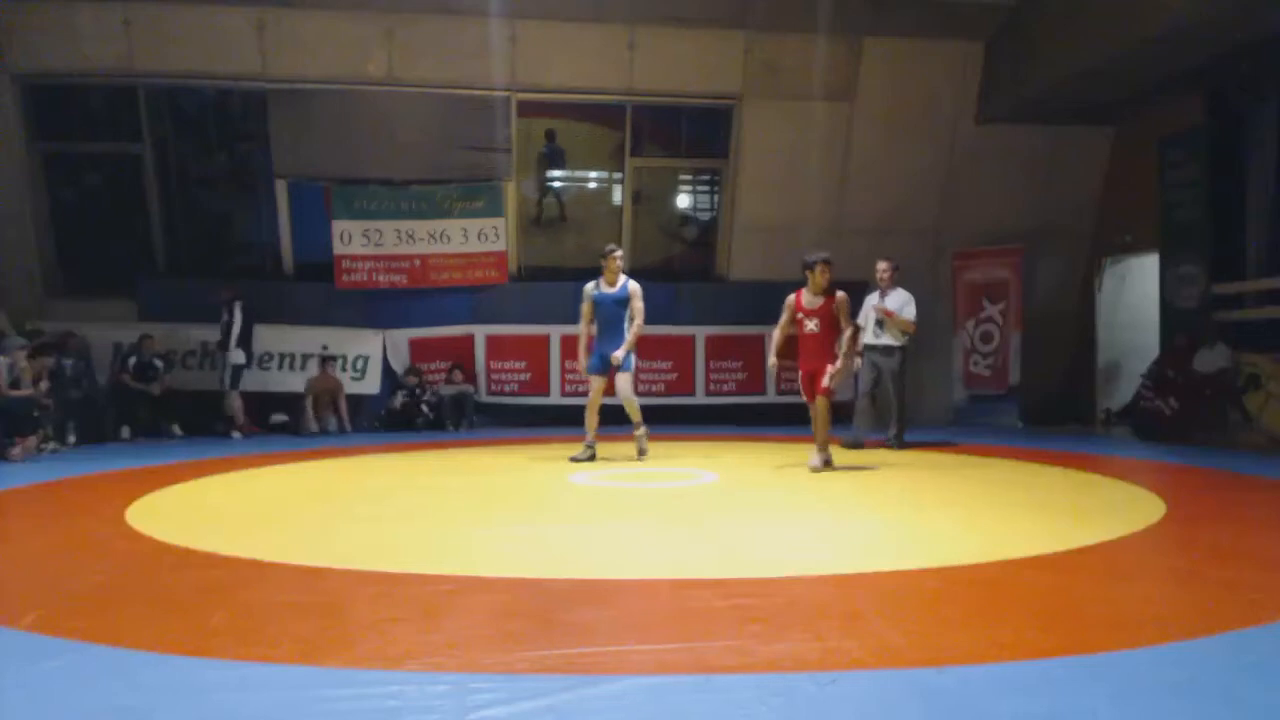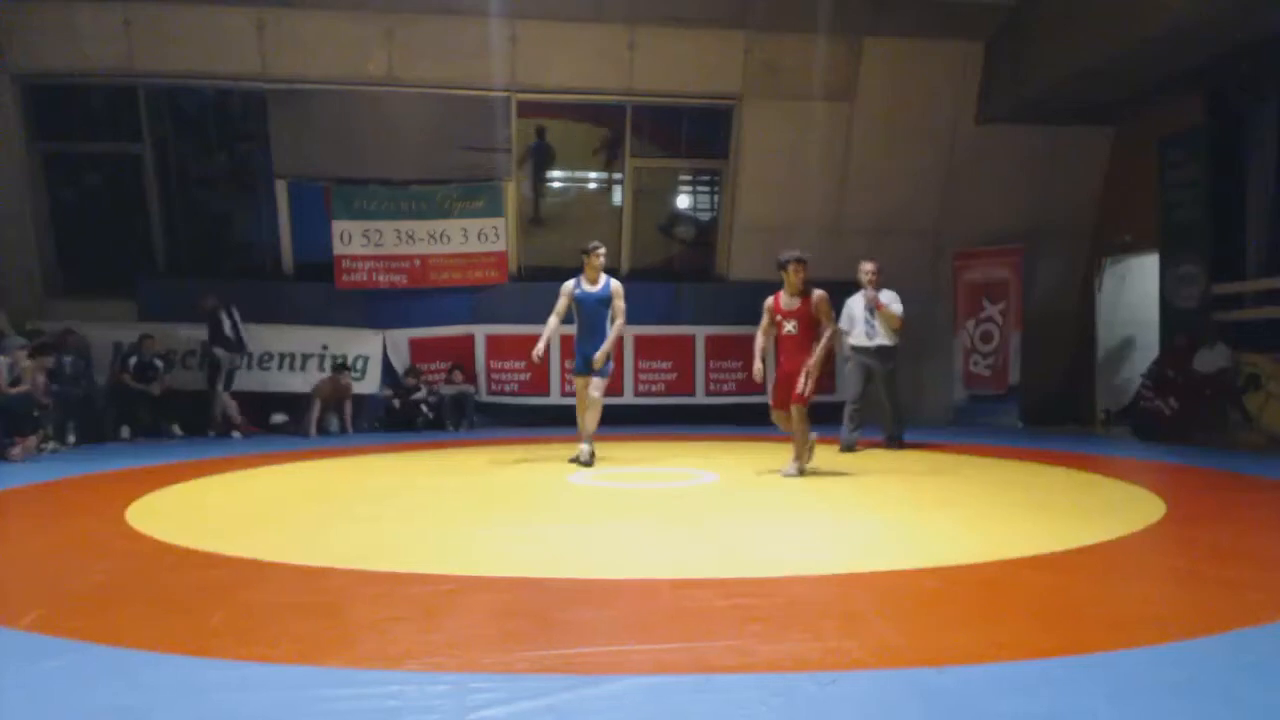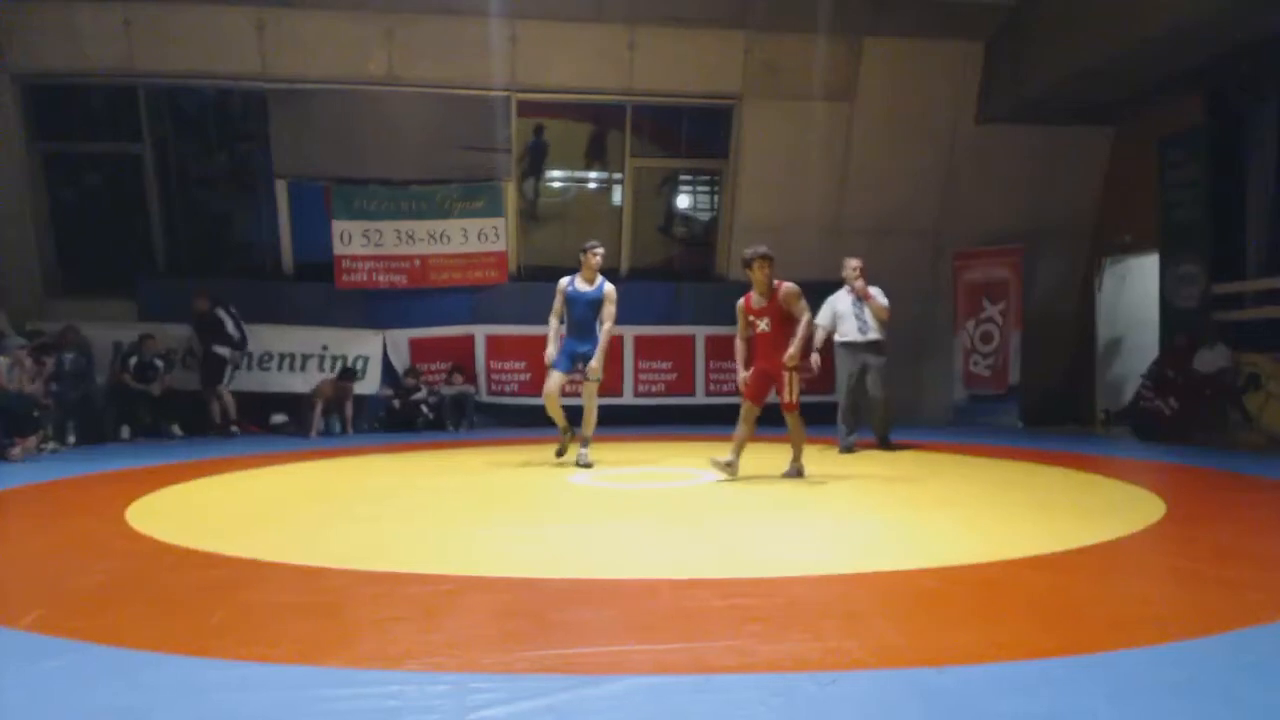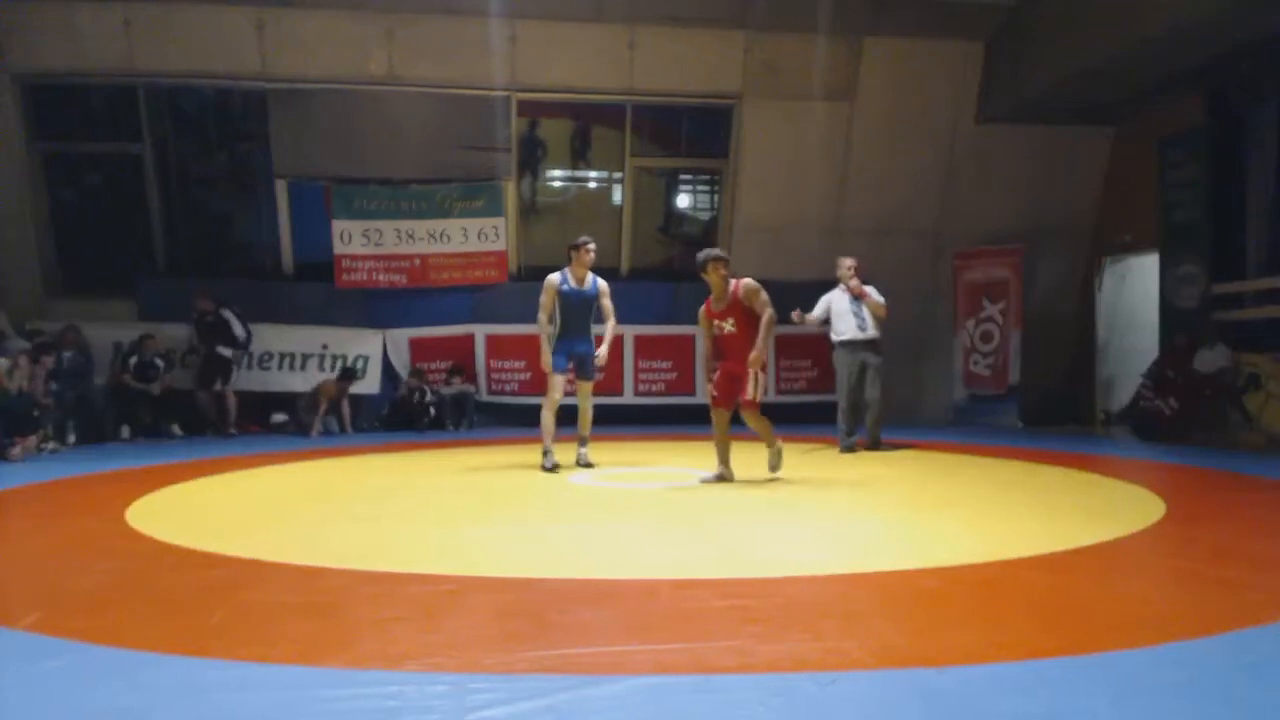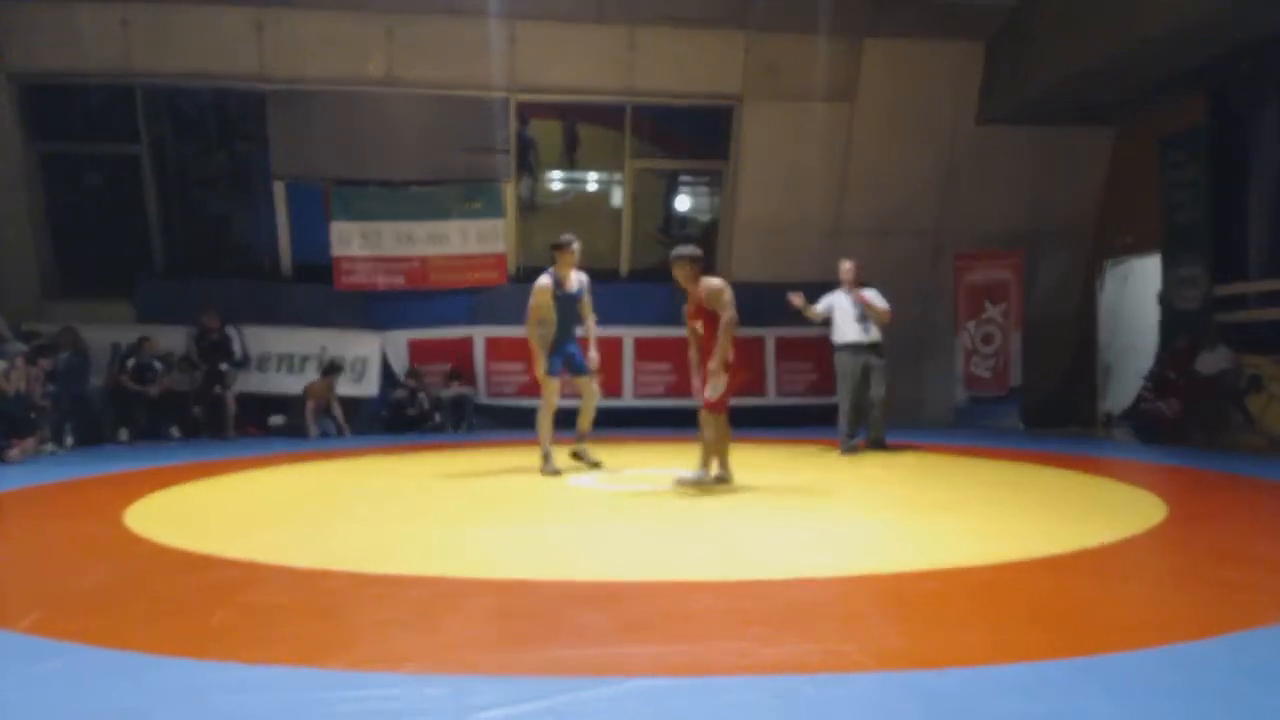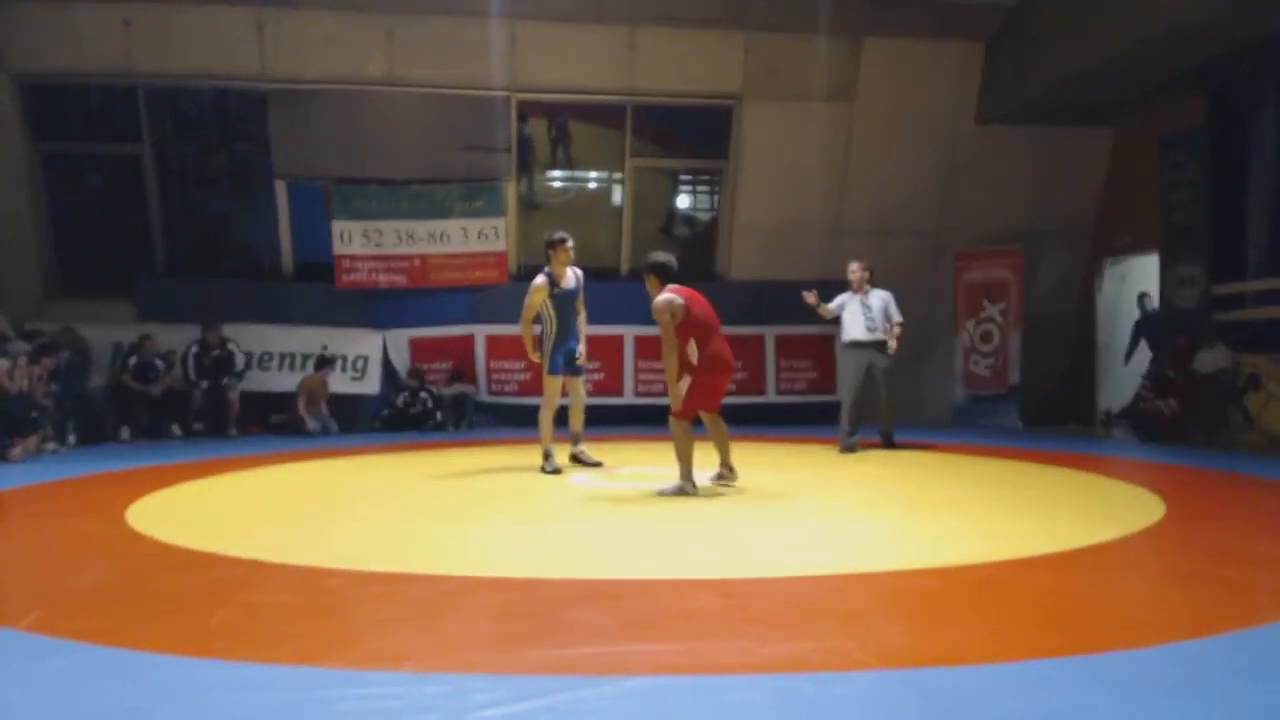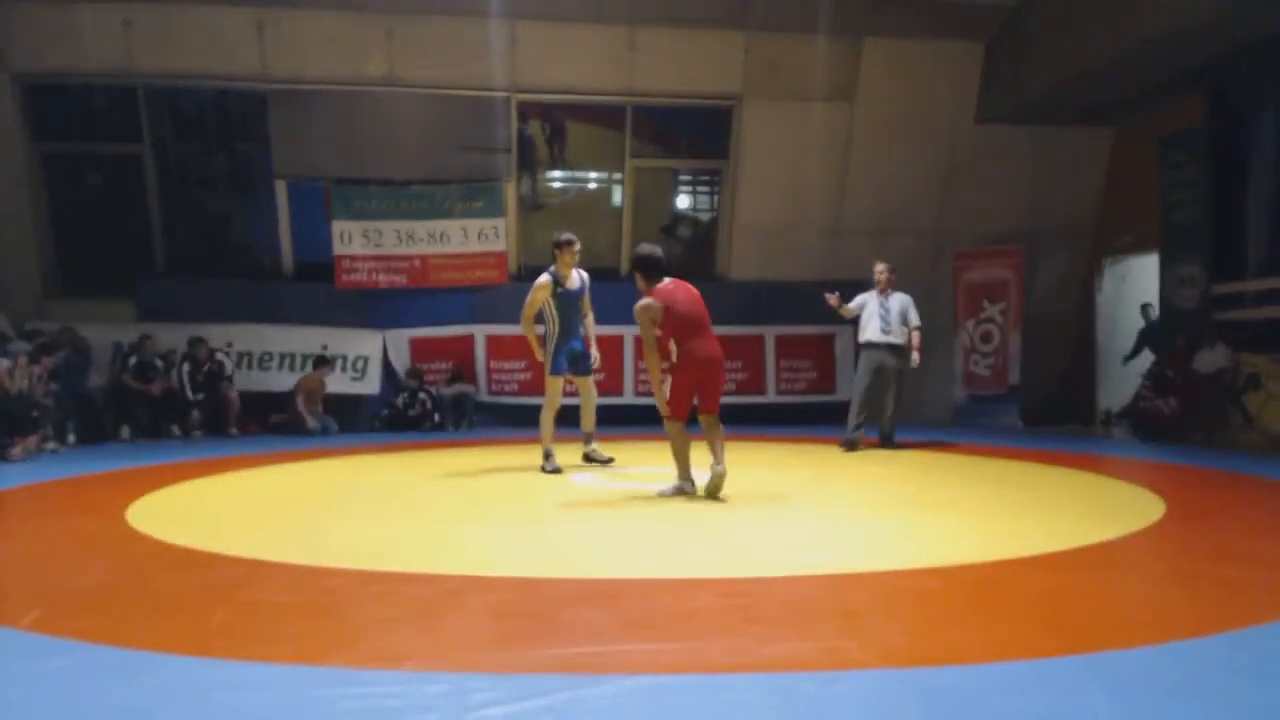
dt=0.3s
person 1, frame 1
left shoulder: (839, 298)
right shoulder: (793, 300)
left elbow: (848, 328)
right elbow: (781, 329)
left wrist: (842, 357)
right wrist: (773, 354)
left hip: (829, 361)
right hip: (805, 363)
left knee: (821, 402)
right knee: (814, 409)
left ankle: (818, 453)
right ankle: (825, 454)
person 1, frame 2
left shoulder: (817, 297)
right shoulder: (772, 302)
left elbow: (829, 327)
right elbow: (763, 332)
left wrist: (818, 356)
right wrist: (758, 360)
left hip: (807, 362)
right hip: (784, 364)
left knee: (797, 410)
right knee: (778, 413)
left ankle: (797, 462)
right ankle: (807, 439)
person 1, frame 3
left shoulder: (787, 291)
right shoulder: (743, 304)
left elbow: (805, 317)
right elbow: (741, 338)
left wrist: (796, 346)
right wrist: (740, 368)
left hip: (785, 362)
right hip: (760, 363)
left knee: (790, 413)
right knee: (747, 410)
left ankle: (797, 462)
right ankle: (733, 461)
person 1, frame 4
left shoulder: (747, 287)
right shoulder: (705, 310)
left elbow: (769, 313)
right elbow: (708, 346)
left wrist: (760, 347)
right wrist: (708, 379)
left hip: (751, 361)
right hip: (727, 363)
left knee: (749, 412)
right knee: (718, 414)
left ankle: (774, 445)
right ankle: (723, 469)
person 1, frame 5
left shoulder: (713, 287)
right shoulder: (688, 307)
left elbow: (729, 318)
right elbow: (694, 345)
left wrist: (716, 358)
right wrist: (695, 377)
left hip: (723, 361)
right hip: (710, 362)
left knee: (709, 413)
right knee: (718, 415)
left ankle: (703, 472)
right ankle: (723, 471)
person 1, frame 6
left shoulder: (662, 302)
right shoulder: (687, 295)
left elbow: (670, 346)
left wrist: (672, 387)
right wrist: (679, 381)
left hip: (702, 364)
right hip: (723, 360)
left knee: (678, 419)
right knee: (709, 413)
left ankle: (686, 482)
right ankle: (726, 468)
person 1, frame 7
left shoulder: (645, 306)
right shoulder: (687, 287)
left elbow: (650, 350)
left wrist: (658, 391)
left hip: (687, 362)
right hip: (714, 357)
left knee: (674, 420)
right knee: (710, 418)
left ankle: (685, 481)
right ankle: (718, 465)
person 2, frame 1
left shoulder: (632, 286)
right shoulder: (590, 288)
left elbow: (638, 322)
right elbow: (585, 321)
left wrist: (624, 349)
right wrist: (581, 352)
left hip: (623, 348)
right hip: (599, 348)
left knee: (624, 393)
right knee: (593, 398)
left ankle: (639, 429)
right ankle: (589, 447)
person 2, frame 2
left shoulder: (613, 285)
right shoulder: (570, 286)
left elbow: (619, 321)
right elbow: (556, 316)
left wrist: (604, 351)
right wrist: (542, 341)
left hip: (603, 348)
right hip: (581, 348)
left knee: (595, 397)
right knee: (581, 400)
left ankle: (586, 447)
right ankle: (586, 448)
person 2, frame 3
left shoulder: (607, 288)
right shoulder: (565, 283)
left elbow: (608, 325)
right elbow: (555, 316)
left wrist: (598, 357)
right wrist: (551, 345)
left hip: (592, 347)
right hip: (568, 345)
left knee: (590, 400)
right knee: (549, 394)
left ankle: (583, 451)
right ankle: (566, 431)
person 2, frame 4
left shoulder: (600, 285)
right shoulder: (554, 280)
left elbow: (610, 319)
right elbow: (543, 316)
left wrist: (605, 346)
right wrist: (545, 349)
left hip: (585, 345)
right hip: (560, 344)
left knee: (585, 400)
right knee: (553, 398)
left ankle: (582, 451)
right ankle: (548, 454)
person 2, frame 5
left shoulder: (582, 279)
right shoulder: (545, 284)
left elbow: (588, 315)
right elbow: (532, 322)
left wrist: (593, 347)
right wrist: (538, 358)
left hip: (573, 344)
right hip: (552, 346)
left knee: (592, 394)
right knee: (550, 402)
left ankle: (580, 447)
right ankle: (546, 458)
person 2, frame 6
left shoulder: (577, 274)
right shoulder: (541, 283)
right elbow: (526, 320)
left wrist: (582, 342)
right wrist: (530, 350)
left hip: (572, 342)
right hip: (553, 343)
left knee: (579, 397)
right knee: (551, 400)
left ankle: (577, 450)
right ankle: (547, 457)
person 2, frame 7
left shoulder: (583, 278)
right shoulder: (545, 282)
left elbow: (587, 313)
right elbow: (526, 317)
left wrist: (593, 345)
right wrist: (536, 348)
left hip: (578, 342)
right hip: (557, 344)
left knee: (589, 395)
right knee: (553, 400)
left ankle: (590, 449)
right ankle: (548, 456)
person 3, frame 1
left shoulder: (904, 297)
right shoulder: (869, 299)
left elbow: (910, 327)
right elbow: (863, 328)
left wrist: (888, 313)
right wrist: (858, 353)
left hip: (892, 353)
right hip: (870, 352)
left knee: (896, 397)
right knee: (864, 394)
left ankle: (895, 438)
right ankle: (858, 437)
person 3, frame 2
left shoulder: (890, 297)
right shoulder: (852, 302)
left elbow: (897, 323)
right elbow: (847, 332)
left wrist: (878, 304)
right wrist: (848, 358)
left hip: (883, 354)
right hip: (858, 355)
left knee: (890, 399)
right knee: (853, 398)
left ankle: (894, 438)
right ankle: (848, 441)
person 3, frame 3
left shoulder: (875, 292)
right shoulder: (835, 299)
left elbow: (885, 315)
right elbow: (823, 326)
left wrist: (866, 295)
right wrist: (816, 349)
left hip: (873, 350)
right hip: (848, 351)
left knee: (877, 395)
right knee: (846, 397)
left ankle: (882, 437)
right ankle: (846, 441)
person 3, frame 4
left shoulder: (869, 291)
right shoulder: (831, 297)
left elbow: (882, 312)
right elbow: (815, 318)
left wrist: (862, 294)
right wrist: (802, 318)
left hip: (871, 348)
right hip: (846, 350)
left knee: (873, 396)
right knee: (847, 397)
left ankle: (873, 439)
right ankle: (847, 441)
person 3, frame 5
left shoulder: (872, 294)
right shoulder: (833, 298)
left elbow: (886, 316)
right elbow: (817, 314)
left wrist: (866, 303)
right wrist: (804, 306)
left hip: (873, 350)
right hip: (848, 352)
left knee: (877, 396)
right knee: (848, 398)
left ankle: (876, 439)
right ankle: (848, 441)
person 3, frame 6
left shoulder: (884, 296)
right shoulder: (845, 298)
left elbow: (897, 323)
right elbow: (829, 312)
left wrist: (894, 338)
right wrist: (817, 305)
left hip: (879, 350)
right hip: (853, 350)
left knee: (884, 396)
right knee: (850, 396)
left ankle: (887, 437)
right ankle: (848, 440)
person 3, frame 7
left shoulder: (904, 300)
right shoulder: (865, 298)
left elbow: (914, 327)
right elbow: (850, 311)
left wrist: (915, 349)
right wrist: (839, 305)
left hip: (894, 352)
right hip: (869, 351)
left knee: (892, 397)
right knee: (860, 394)
left ankle: (886, 437)
right ankle: (852, 437)
